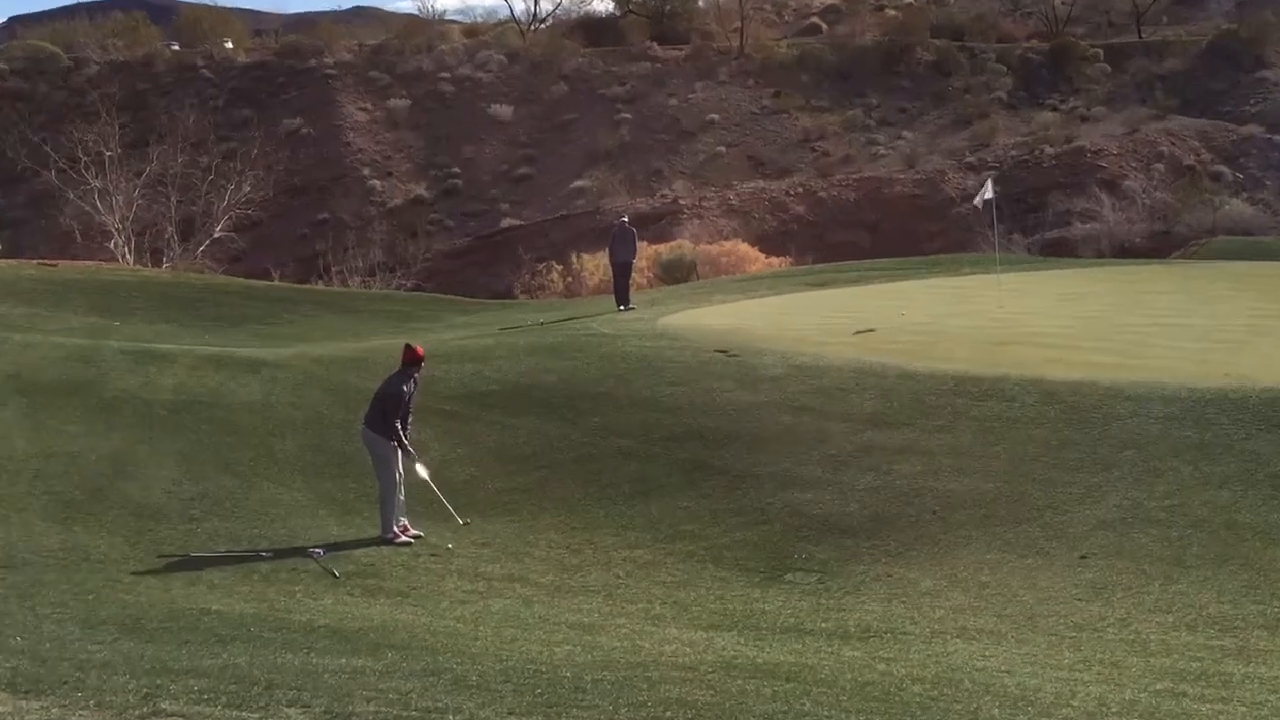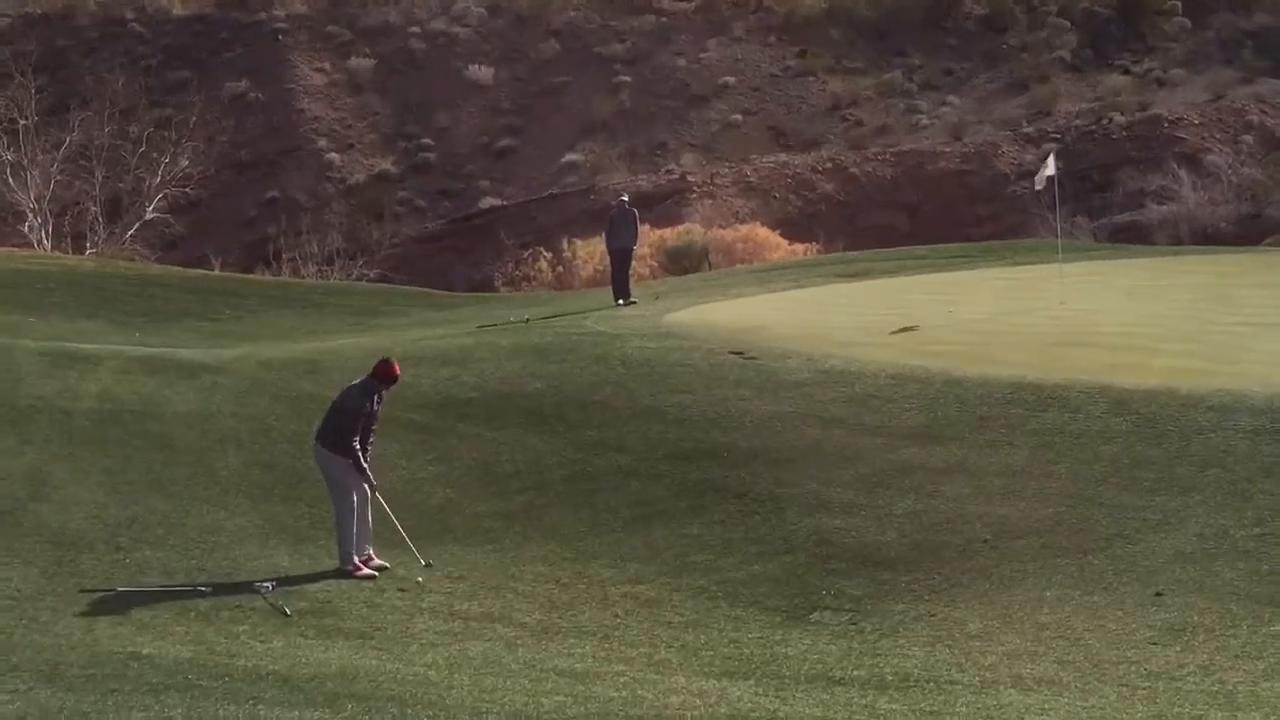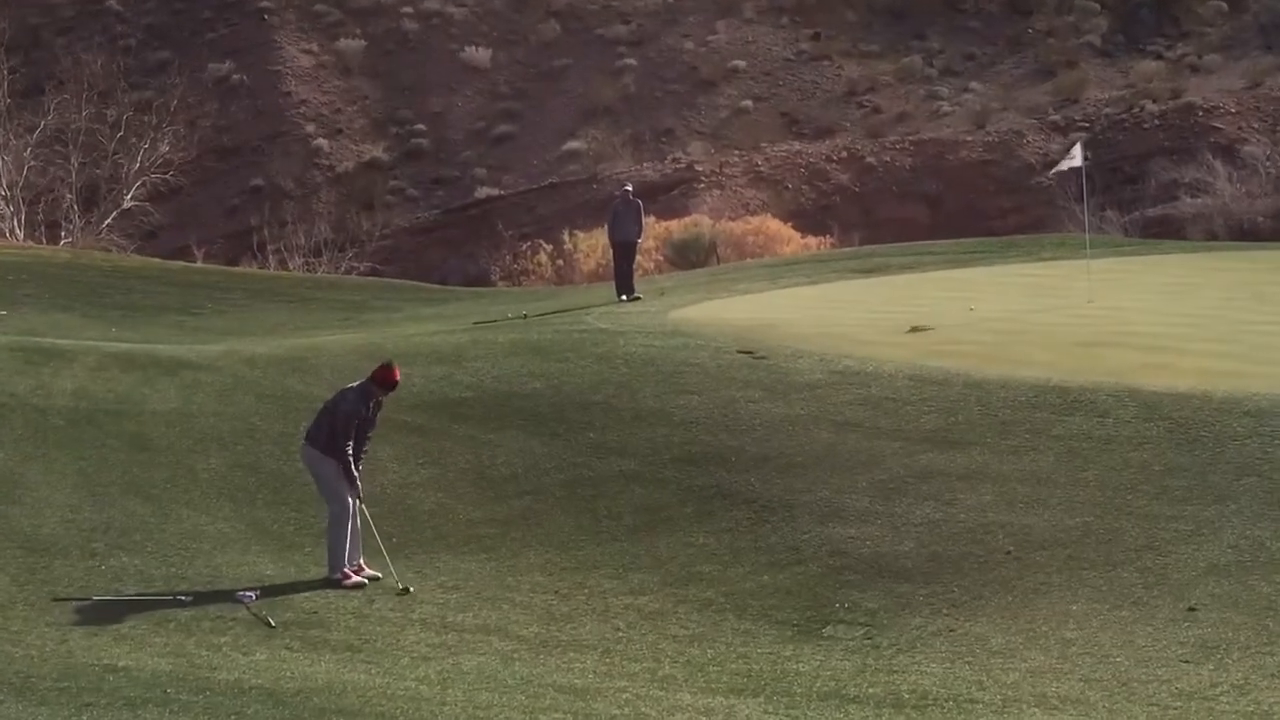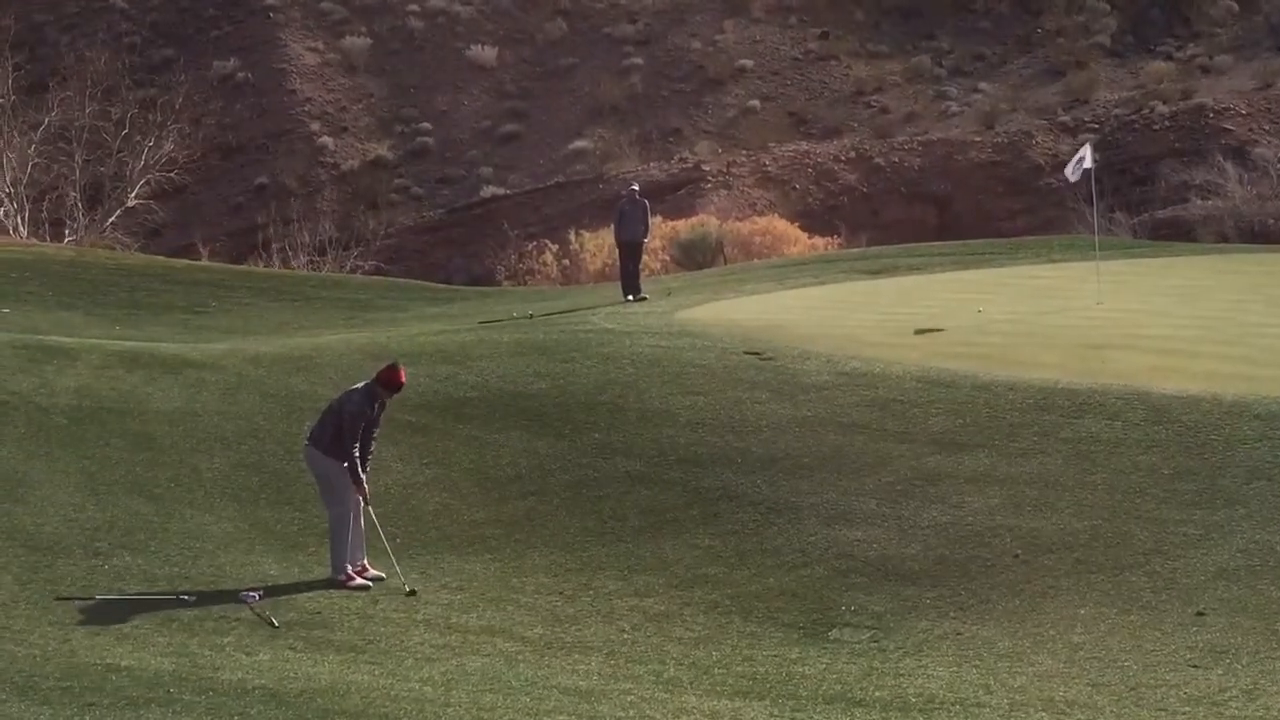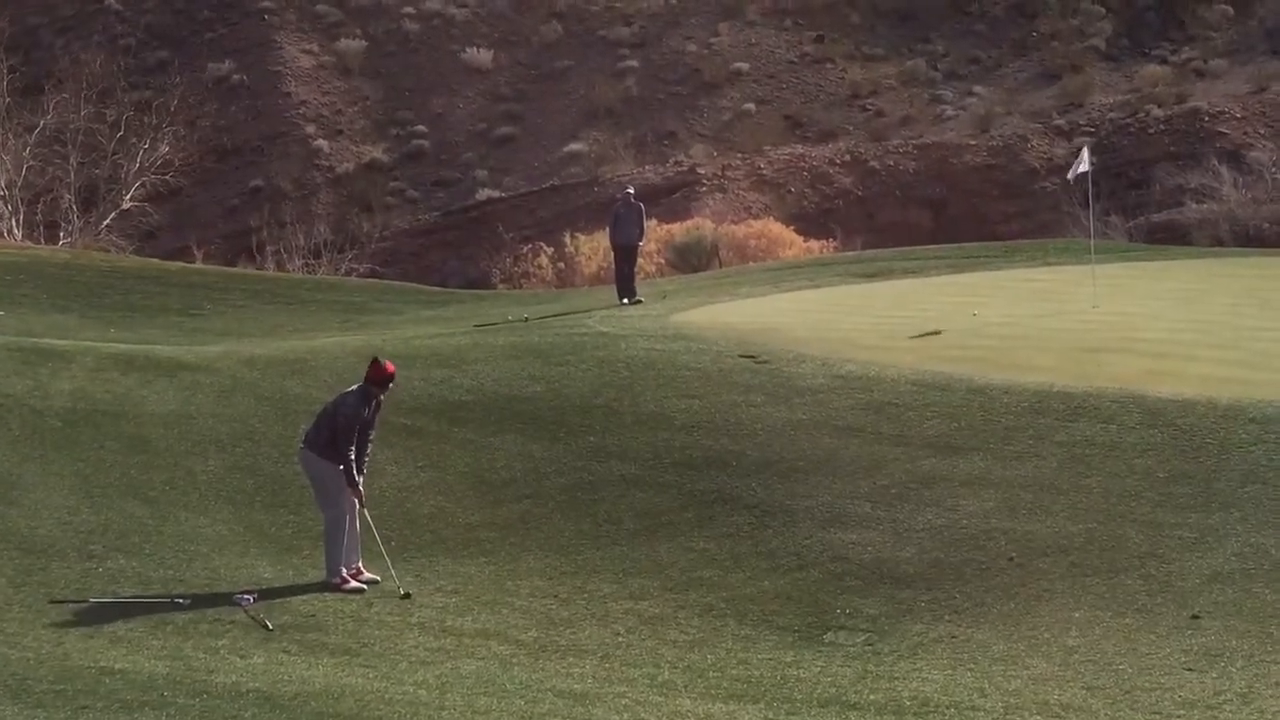
dt=0.5s
person 1, frame 1
left shoulder: (412, 380)
right shoulder: (397, 387)
left elbow: (407, 412)
right elbow: (393, 421)
left wrist: (405, 439)
right wrist: (404, 445)
left hip: (389, 434)
right hip: (377, 434)
left knee: (398, 477)
right knee: (390, 481)
left ankle: (400, 523)
right ankle: (389, 531)
person 1, frame 2
left shoulder: (375, 394)
right shoulder: (356, 399)
left elbow: (369, 429)
right elbow: (350, 440)
left wrist: (364, 461)
right wrist: (363, 470)
left hip: (346, 450)
right hip: (330, 451)
left knee: (362, 496)
right knee: (347, 504)
left ankle: (363, 553)
right ankle: (348, 562)
person 1, frame 3
left shoulder: (375, 400)
right shoulder: (351, 401)
left elbow: (364, 437)
right elbow: (344, 444)
left wrist: (356, 470)
right wrist: (352, 478)
left hip: (335, 453)
right hip: (319, 451)
left knee: (351, 505)
right knee: (341, 507)
left ankle: (353, 562)
right ankle: (338, 570)
person 1, frame 4
left shoulder: (378, 401)
right shoulder: (357, 403)
left elbow: (369, 439)
right elbow: (351, 445)
left wrist: (363, 473)
right wrist: (358, 480)
left hip: (339, 454)
right hip: (322, 453)
left knee: (355, 505)
right knee: (342, 509)
left ankle: (357, 563)
right ankle: (341, 571)
person 1, frame 5
left shoulder: (375, 401)
right shoulder: (352, 404)
left elbow: (365, 439)
right elbow: (346, 447)
left wrist: (360, 475)
right wrist: (353, 482)
left hip: (334, 456)
right hip: (317, 455)
left knee: (350, 508)
right knee: (337, 512)
left ankle: (352, 566)
right ankle: (335, 575)
